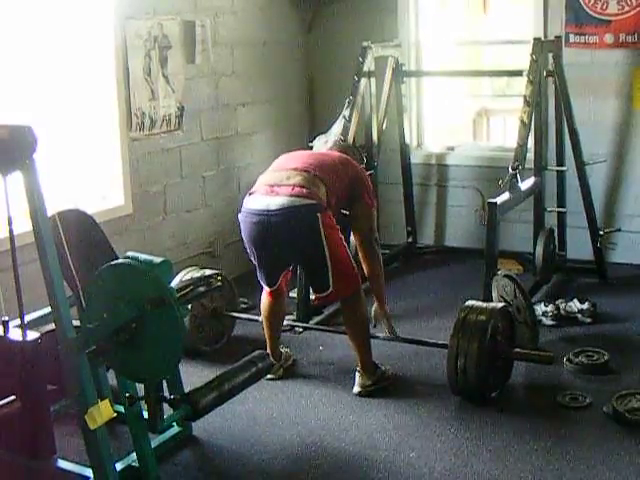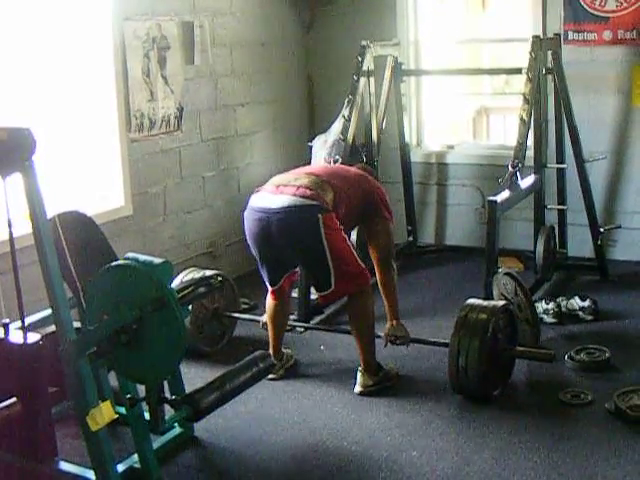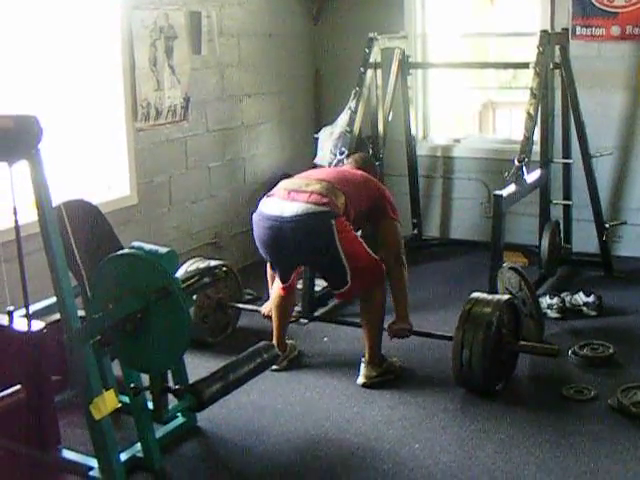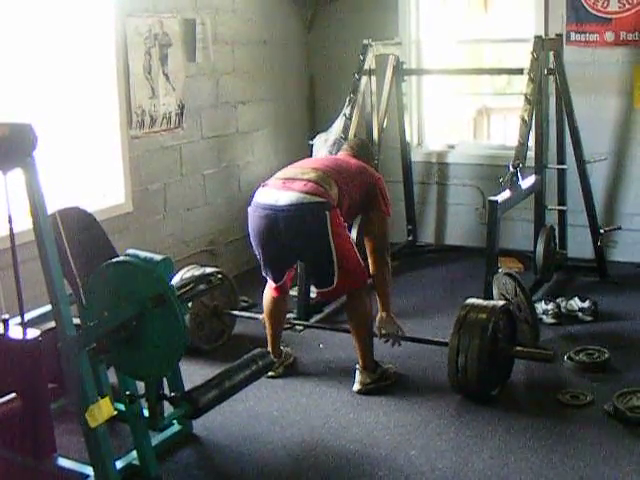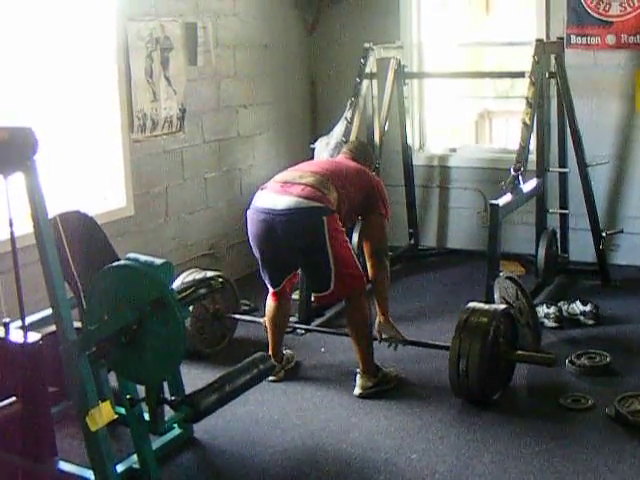
dt=1s
person 1, frame 1
left shoulder: (288, 158)
right shoulder: (355, 171)
right elbow: (367, 242)
right wrist: (380, 303)
left hip: (251, 211)
right hip: (301, 212)
left knee: (272, 286)
right knee: (348, 290)
left ankle: (274, 360)
right ankle: (367, 374)
person 1, frame 2
left shoulder: (310, 172)
right shoulder: (372, 189)
right elbow: (384, 262)
left wrist: (273, 310)
right wrist: (394, 320)
left hip: (256, 210)
right hip: (304, 214)
left knee: (278, 286)
right knee: (357, 288)
left ankle: (275, 359)
right ankle: (369, 373)
person 1, frame 3
left shoulder: (314, 175)
right shoulder: (375, 190)
left elbow: (281, 249)
right elbow: (394, 258)
left wrist: (273, 298)
right wrist: (402, 318)
left hip: (265, 216)
right hip: (314, 219)
left knee: (285, 277)
right knee: (372, 279)
left ankle: (278, 350)
right ankle: (373, 365)
person 1, frame 4
left shoulder: (309, 163)
right shoulder: (371, 178)
right elbow: (378, 252)
right wrist: (385, 312)
left hip: (260, 207)
right hip: (309, 211)
left knee: (276, 282)
right knee: (356, 287)
left ankle: (273, 357)
right ankle: (368, 372)
person 1, frame 5
left shoulder: (309, 167)
right shoulder: (370, 182)
right elbow: (376, 256)
right wrist: (384, 317)
left hip: (259, 211)
right hip: (307, 215)
left knee: (278, 287)
right knee: (354, 291)
left ankle: (275, 361)
right ankle: (369, 376)
